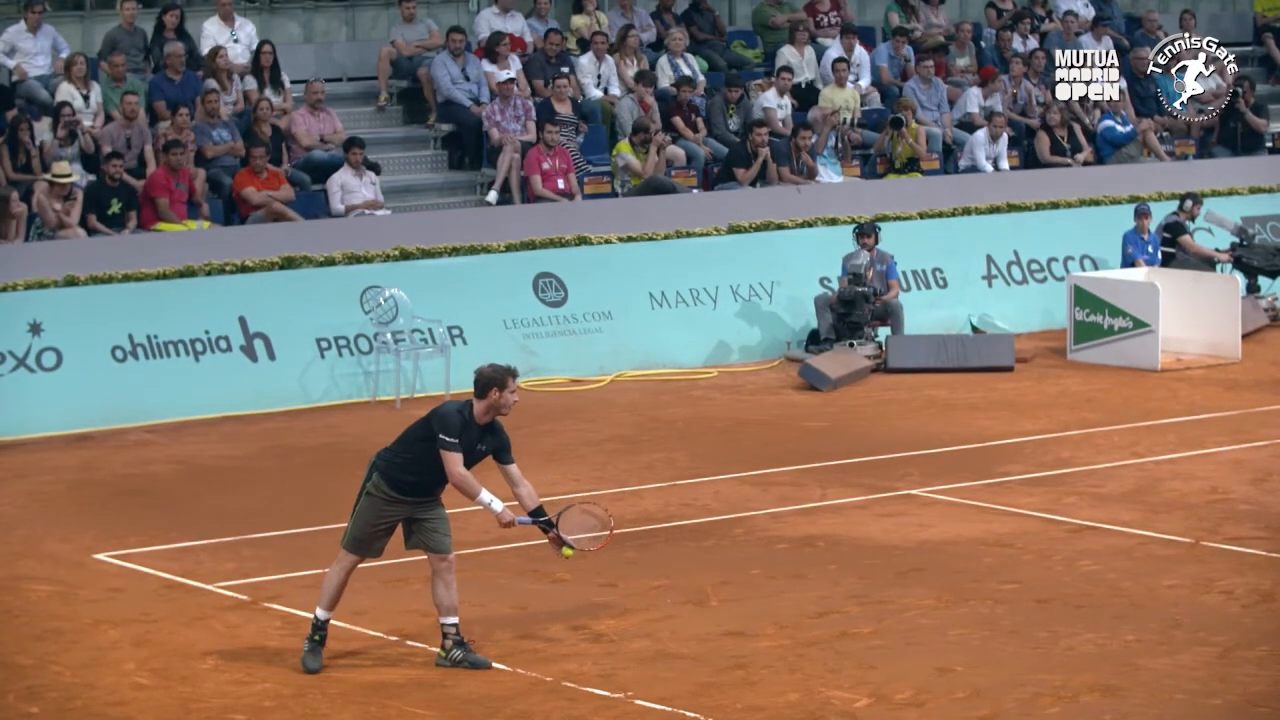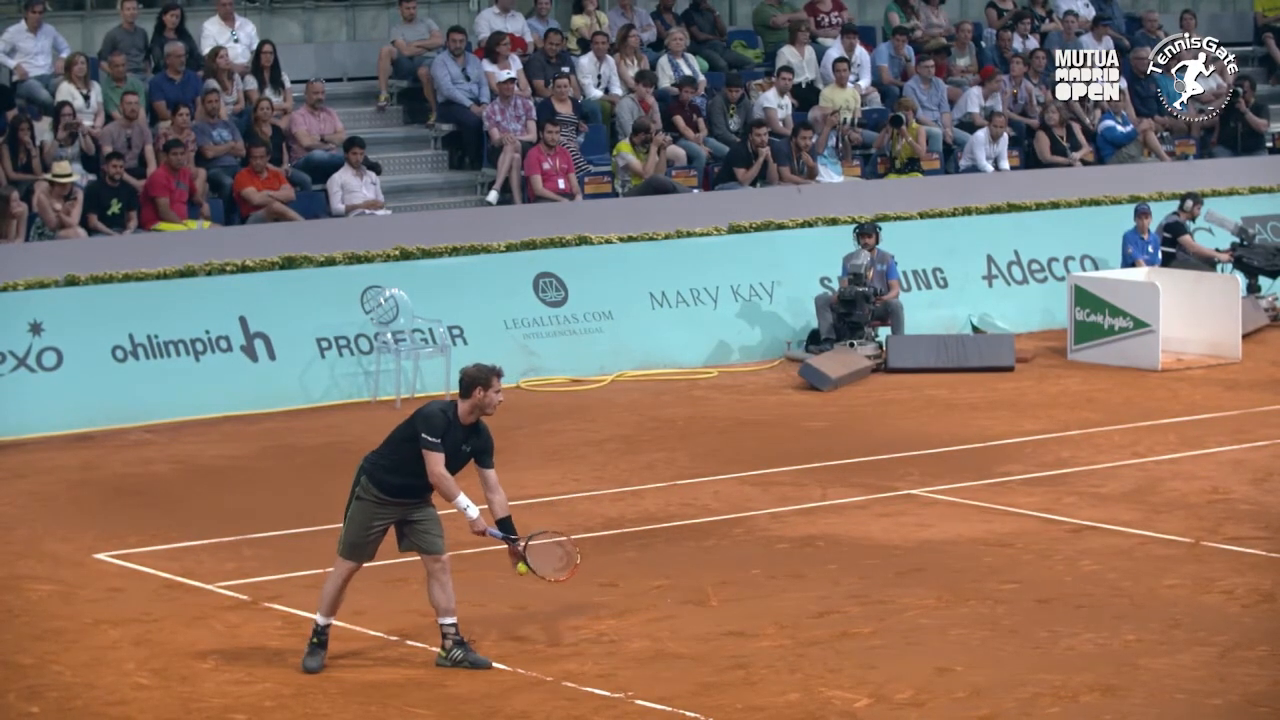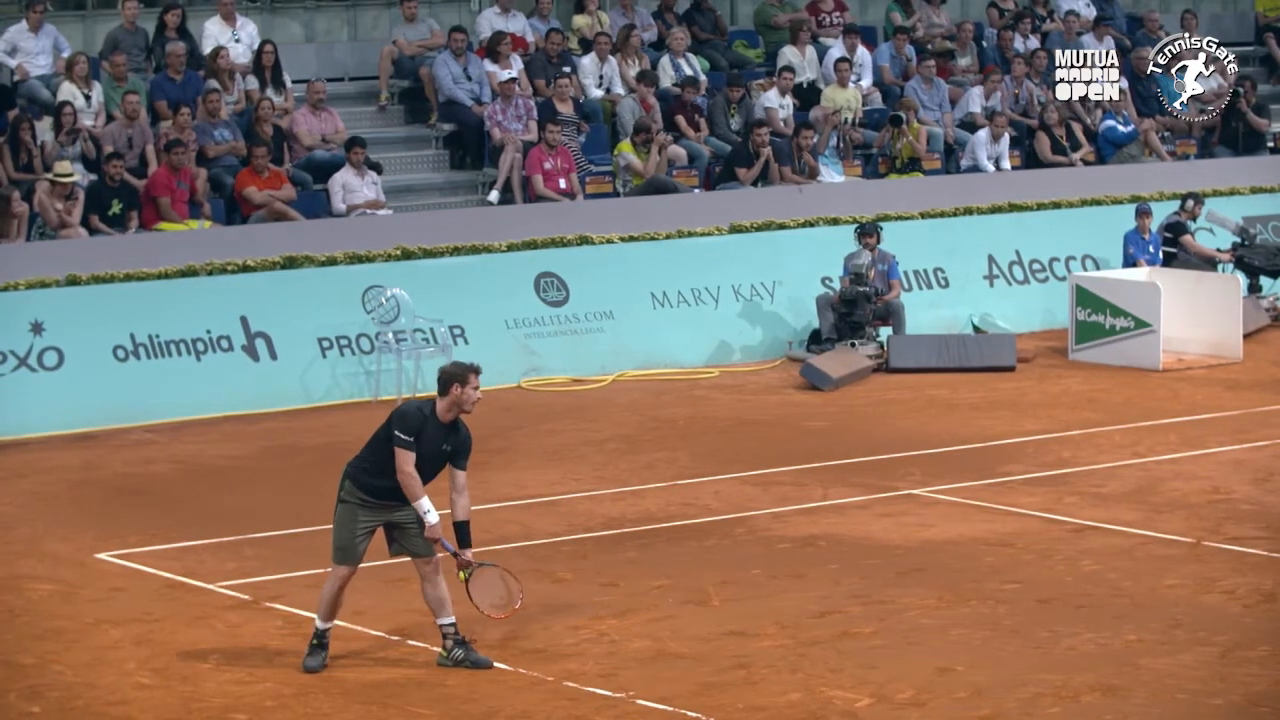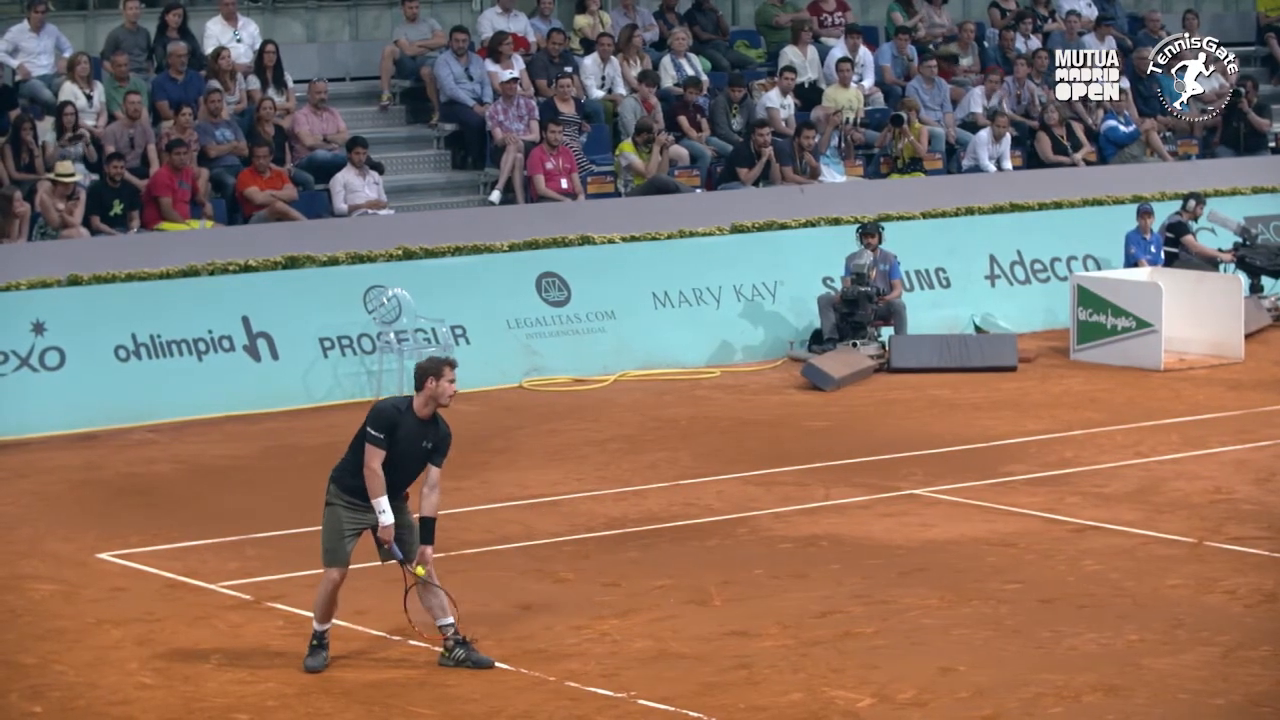
dt=0.5s
person 1, frame 1
left shoulder: (495, 434)
right shoulder: (451, 416)
left elbow: (520, 485)
right elbow: (457, 474)
left wrist: (548, 526)
right wrist: (497, 508)
left hip: (425, 497)
right hip: (386, 488)
left knee: (445, 561)
right knee: (349, 559)
left ankle: (451, 644)
right ankle: (316, 636)
person 1, frame 2
left shoulder: (480, 436)
right shoulder: (434, 415)
left elbow: (493, 490)
right elbow: (437, 475)
left wrist: (511, 537)
right wrist: (471, 513)
left hip: (416, 498)
right hip: (375, 491)
left knee: (439, 562)
right knee: (347, 566)
left ankle: (451, 645)
right ankle: (318, 639)
person 1, frame 3
left shoulder: (460, 436)
right shoulder: (411, 414)
left elbow: (460, 492)
right elbow: (405, 472)
left wrist: (464, 544)
right wrist: (430, 517)
left hip: (403, 501)
right hip: (361, 496)
left knee: (430, 564)
right knee: (343, 572)
left ankle: (452, 644)
right ankle: (319, 641)
person 1, frame 4
left shoulder: (441, 433)
right shoulder: (386, 412)
left elbow: (431, 488)
right elbow: (371, 468)
left wrist: (426, 541)
right wrist: (385, 520)
left hip: (392, 501)
right hip: (347, 499)
left knee: (424, 567)
right knee: (334, 575)
left ankle: (453, 645)
right ankle: (318, 643)
